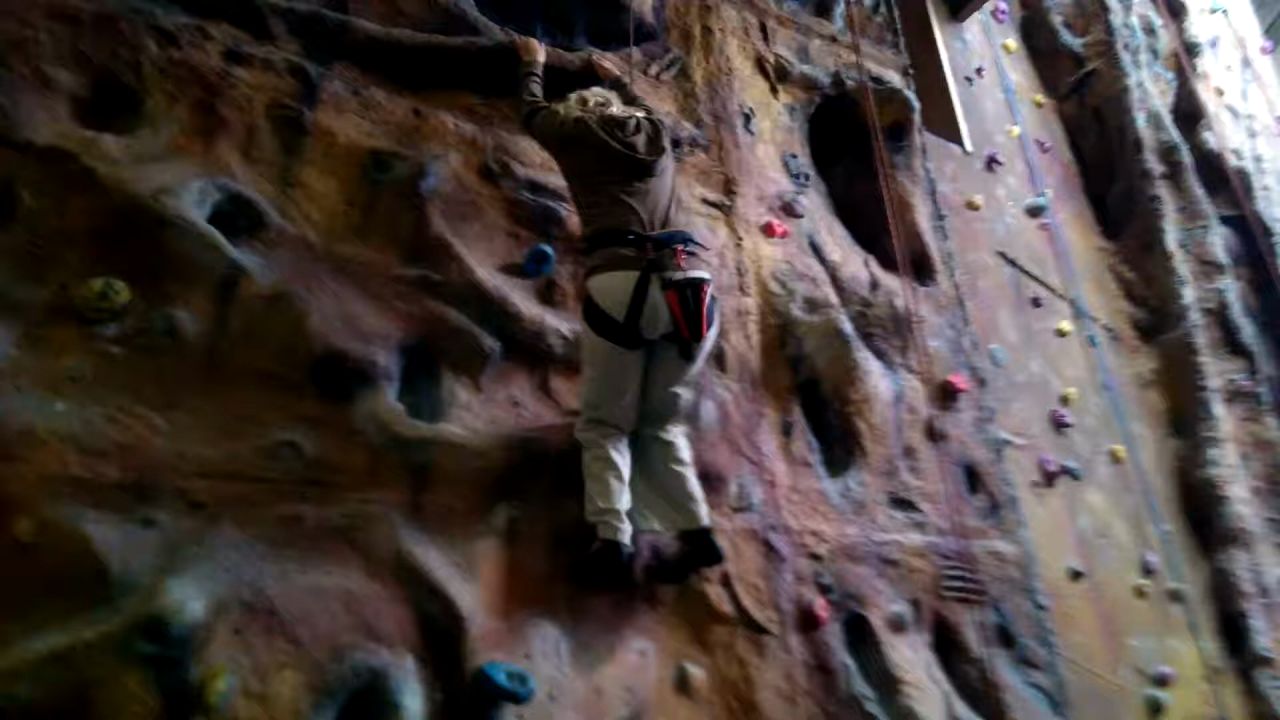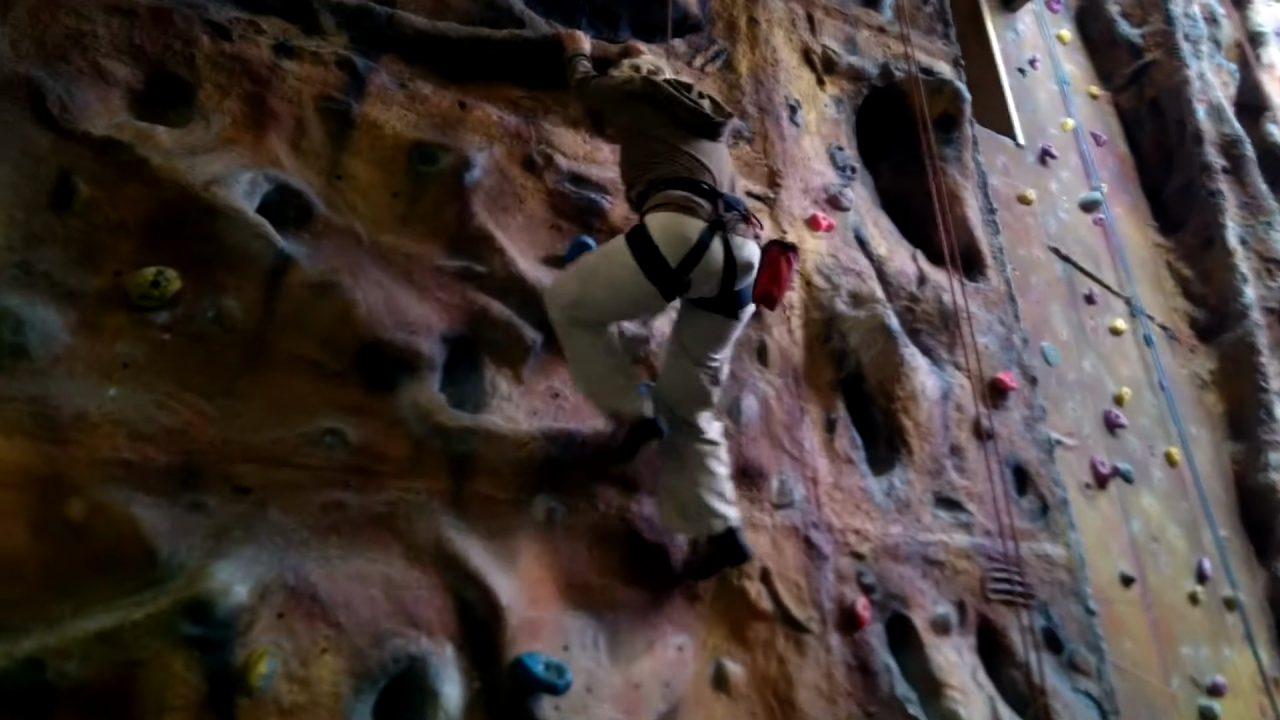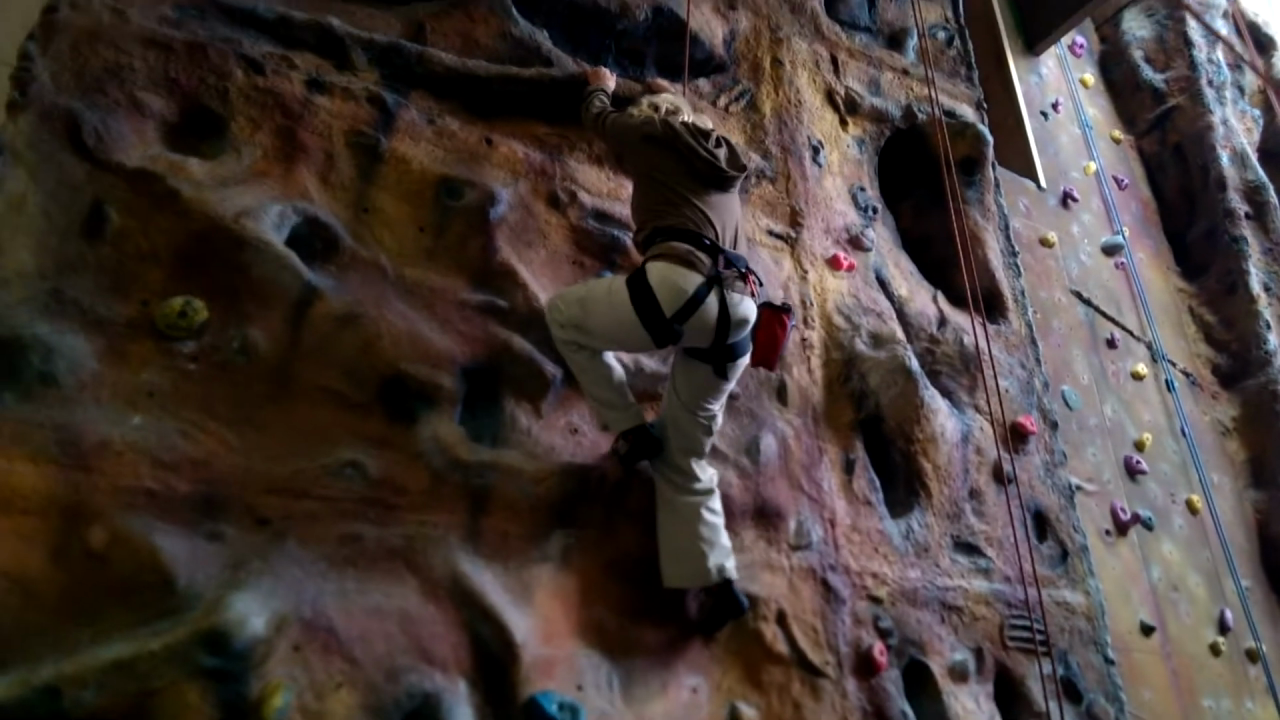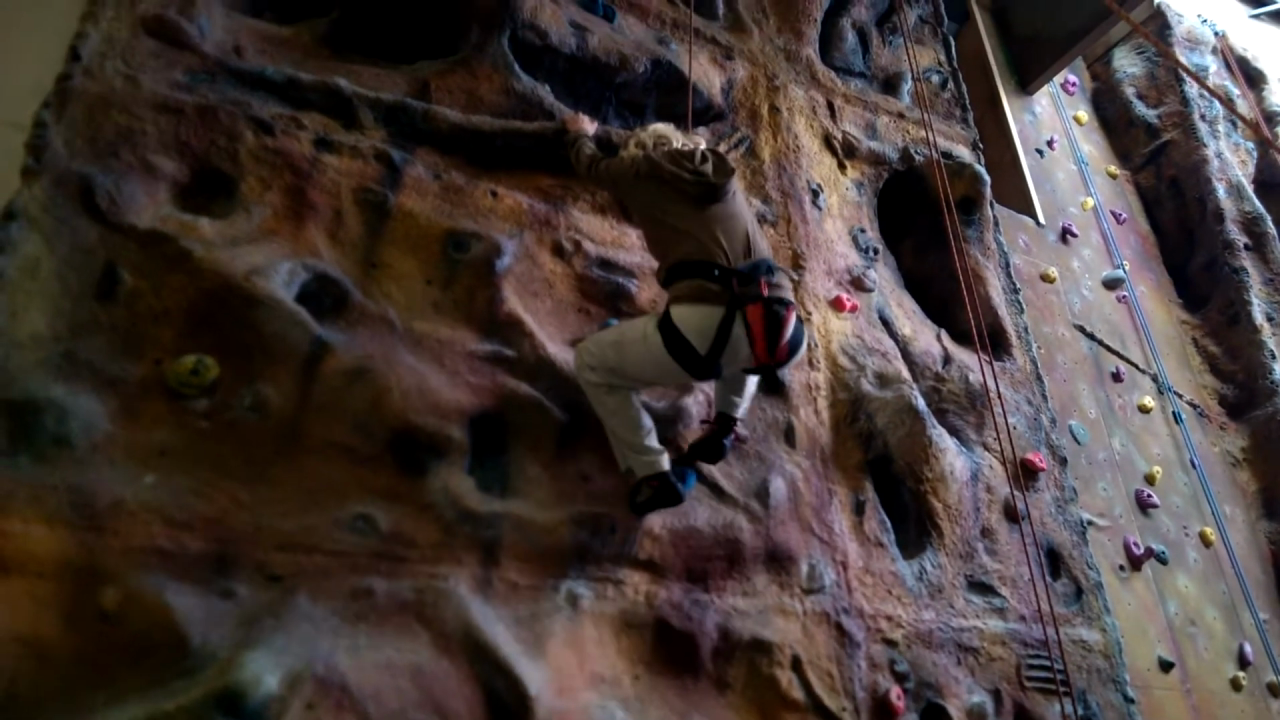
dt=0.7s
person 1, frame 1
left shoulder: (574, 134)
right shoulder: (657, 137)
left elbow: (533, 111)
left wrist: (533, 63)
right wrist: (614, 80)
left hip: (621, 283)
right hip: (689, 286)
left knee: (604, 425)
right knee: (660, 421)
left ankle: (612, 538)
right ankle: (695, 532)
person 1, frame 2
left shoulder: (636, 95)
right shoulder: (707, 115)
left elbow: (585, 85)
left wrist: (578, 51)
right wrist: (651, 63)
left hip: (678, 231)
right hip: (739, 251)
left knee: (566, 301)
right knee: (689, 404)
left ankle: (633, 411)
right ankle: (720, 531)
person 1, frame 3
left shoulder: (652, 136)
right shoulder: (725, 162)
left elbow: (600, 116)
left wrist: (601, 84)
right wrist: (673, 100)
left hip: (676, 285)
right hip: (734, 314)
left knee: (564, 314)
right knee: (684, 457)
left ankle: (632, 430)
right ankle: (716, 583)
person 1, frame 4
left shoulder: (639, 169)
right shoulder: (720, 171)
left elbow: (589, 164)
left wrist: (580, 134)
left hip: (704, 322)
right hip: (778, 322)
left knee: (592, 359)
left ankle: (654, 475)
right ankle: (724, 424)
